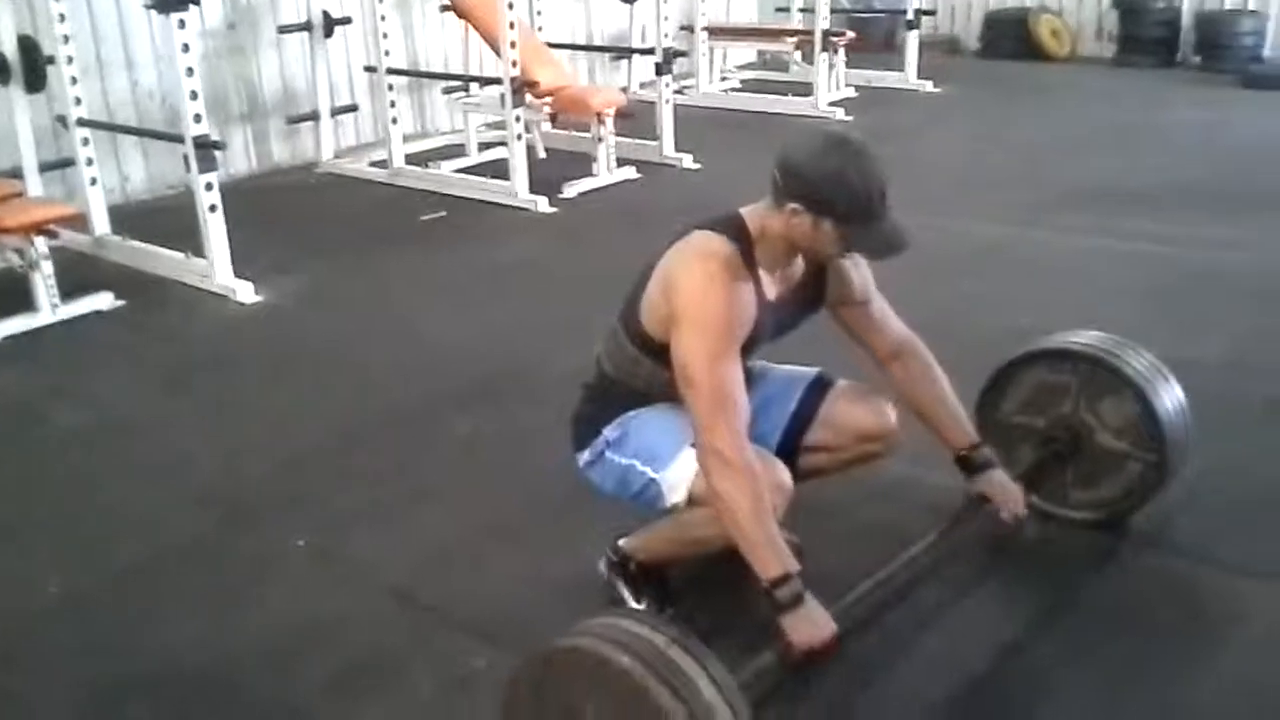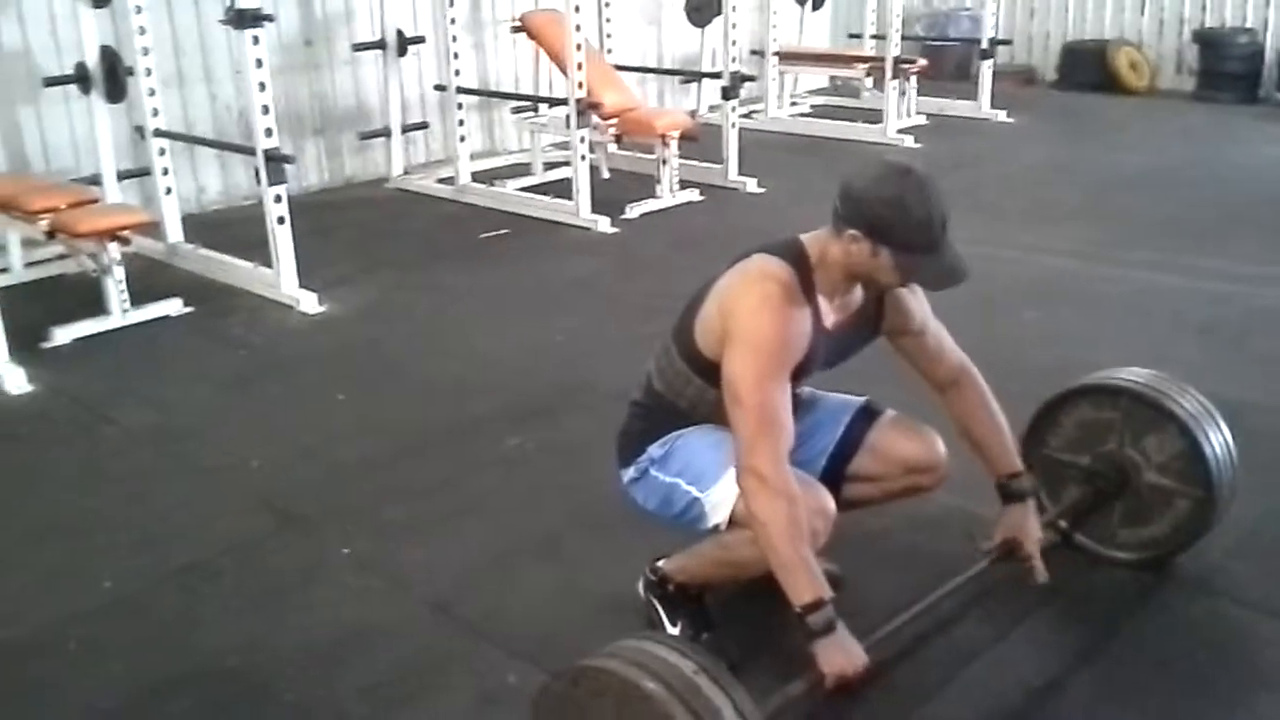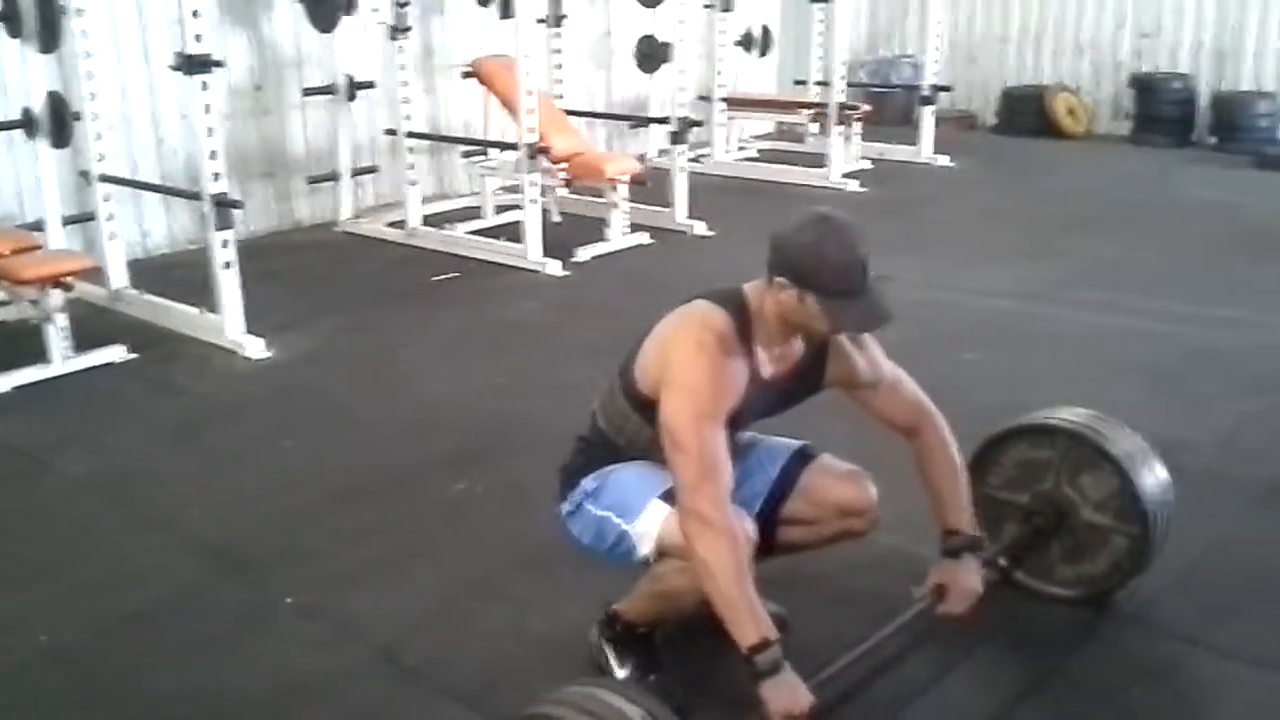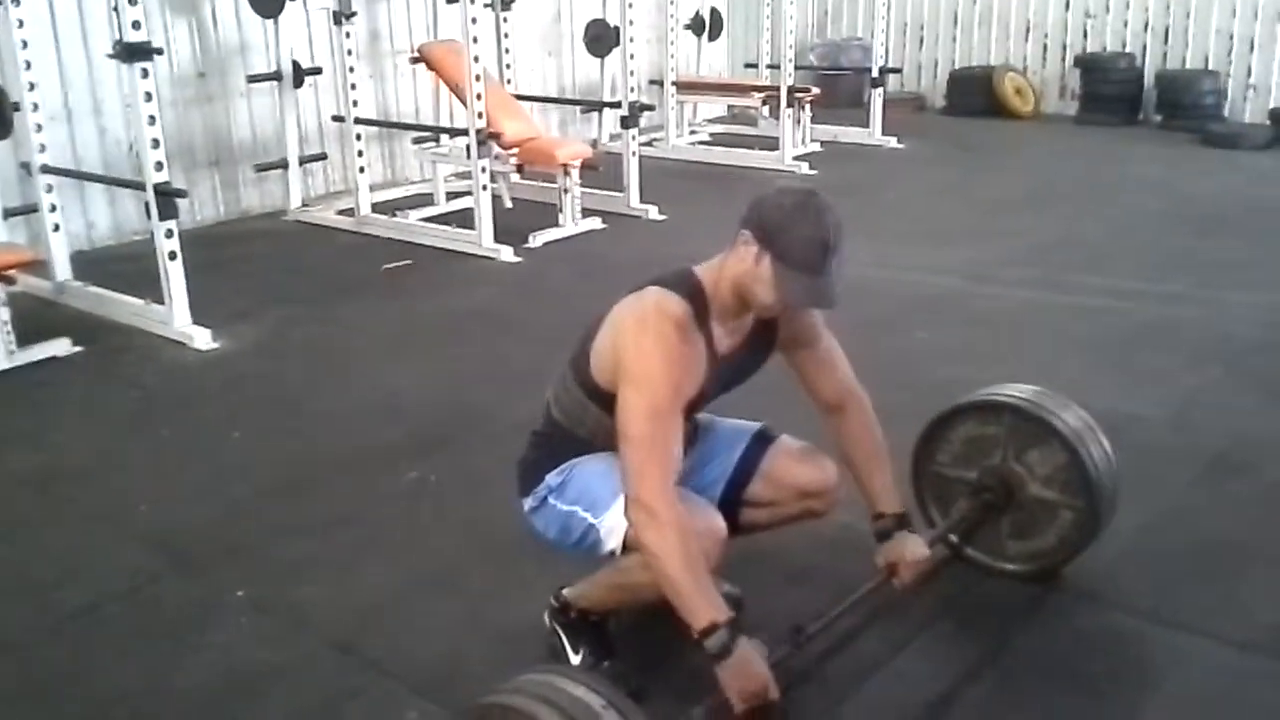
dt=1s
person 1, frame 1
left shoulder: (831, 261)
right shoulder: (714, 278)
left elbow: (900, 353)
right elbow: (723, 452)
left wrist: (979, 462)
right wrist: (791, 597)
right hip: (624, 424)
left knee: (874, 424)
right knee: (765, 490)
left ankle: (746, 520)
right ankle: (632, 558)
person 1, frame 2
left shoulder: (887, 286)
right shoulder: (770, 303)
left elbow: (956, 379)
right elbow: (763, 473)
left wrist: (1017, 493)
right wrist: (823, 624)
left hip: (767, 415)
right hip: (668, 443)
left knee: (922, 458)
right knee: (809, 515)
left ankle: (788, 547)
right ankle: (671, 579)
person 1, frame 3
left shoulder: (837, 344)
right shoulder: (706, 349)
left elbow: (922, 423)
right elbow: (705, 516)
left wrist: (961, 546)
right wrist: (768, 665)
left hip: (711, 455)
right hip: (607, 480)
left knee: (855, 504)
right knee: (730, 537)
left ankle: (727, 585)
right ankle: (622, 625)
person 1, frame 4
left shoulder: (786, 305)
right shoulder: (664, 331)
left elbow: (845, 403)
right elbow: (651, 506)
left wrist: (893, 524)
right wrist: (725, 646)
right hip: (567, 471)
left knee: (816, 483)
right knee: (700, 535)
left ankle: (684, 574)
right ankle: (576, 609)
